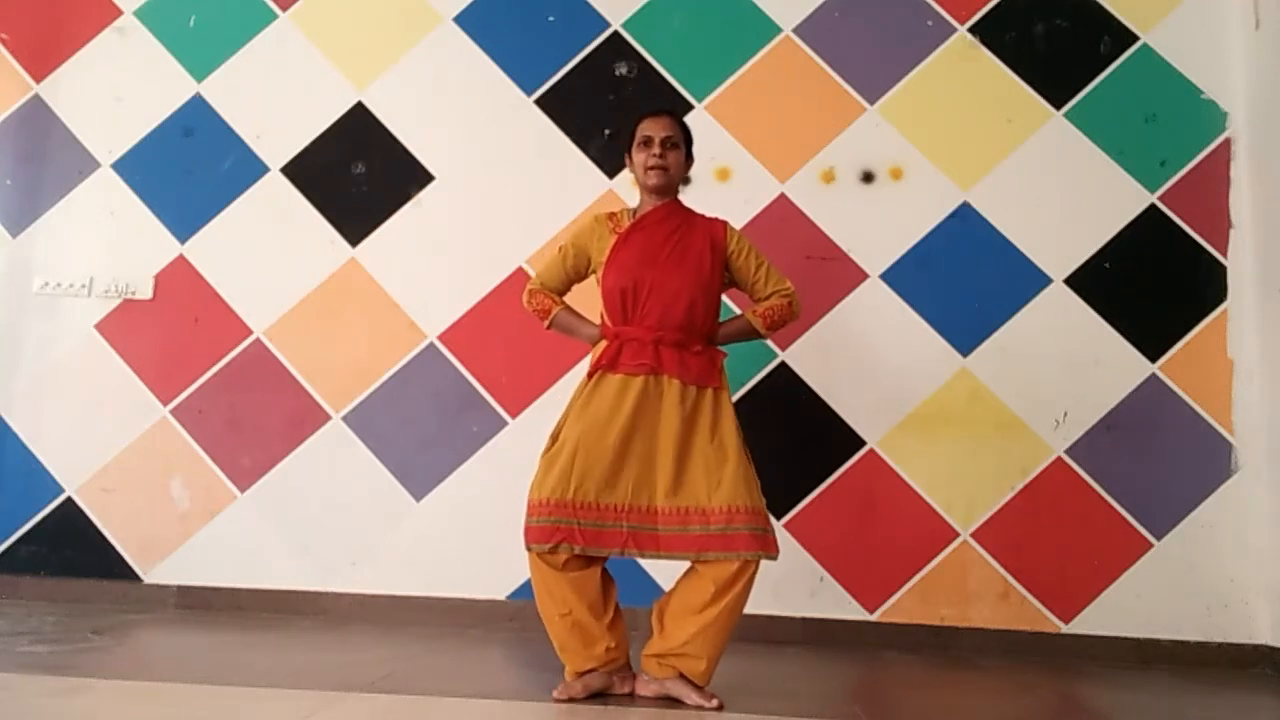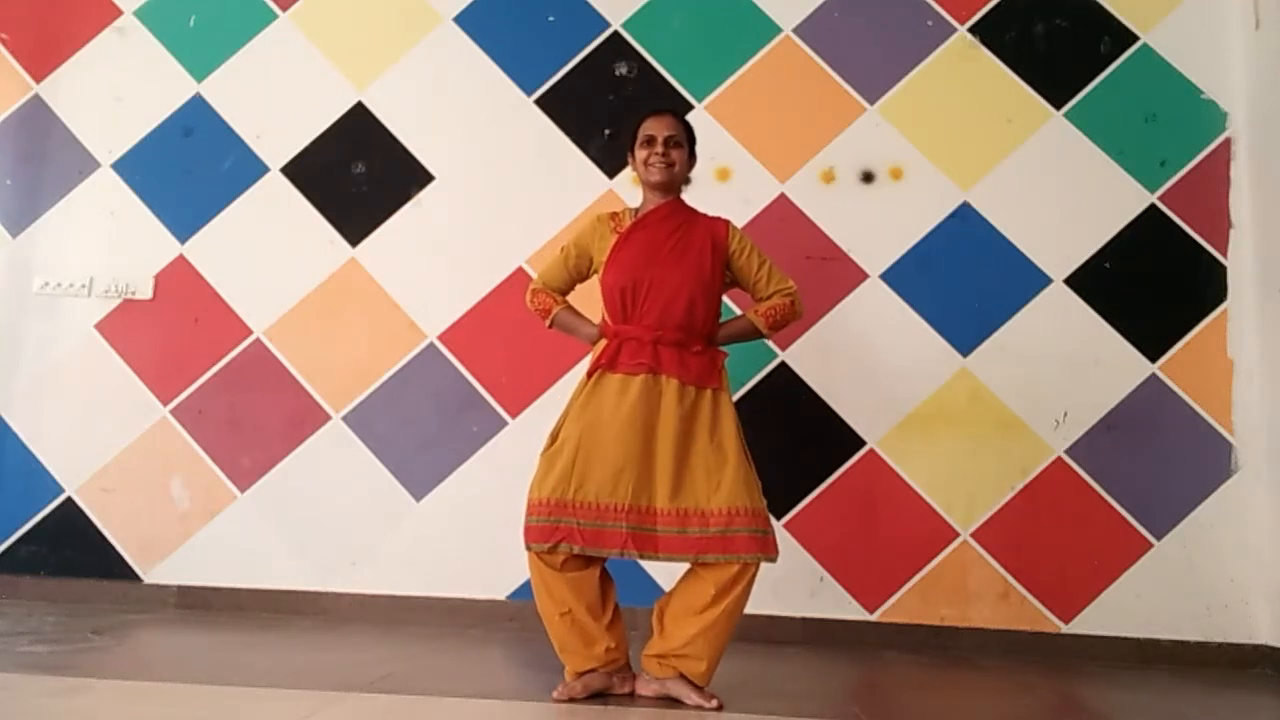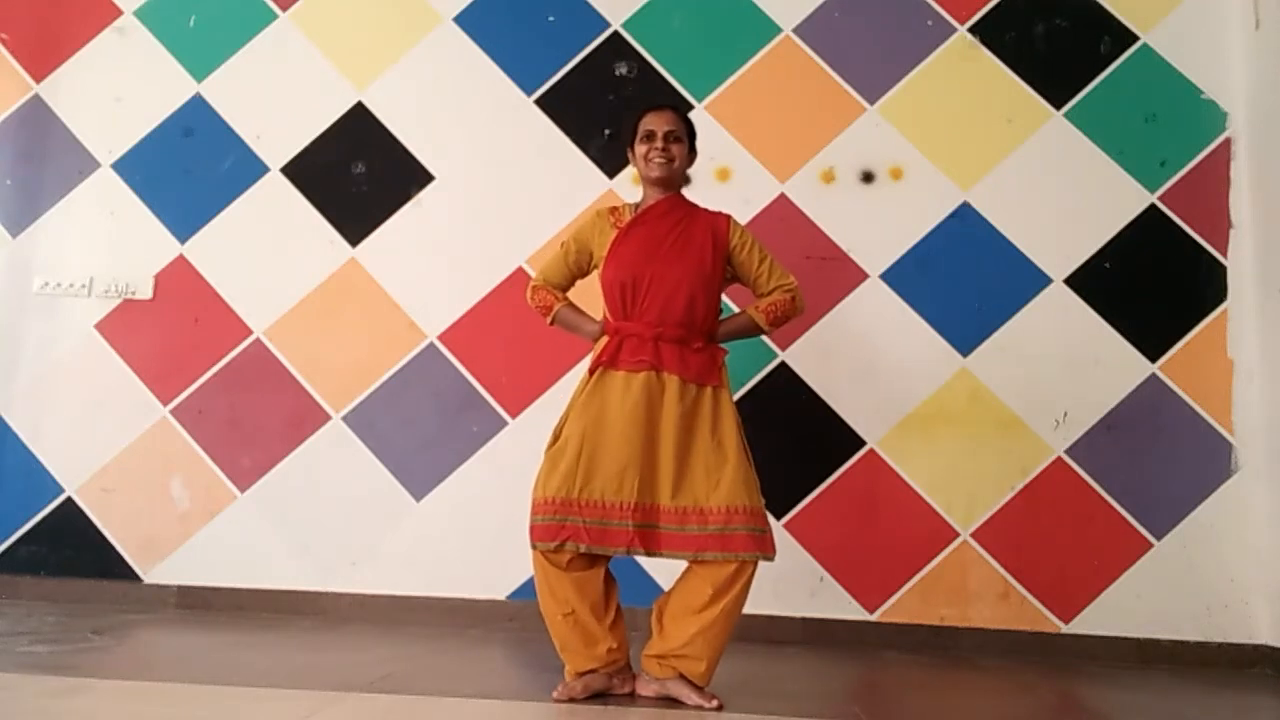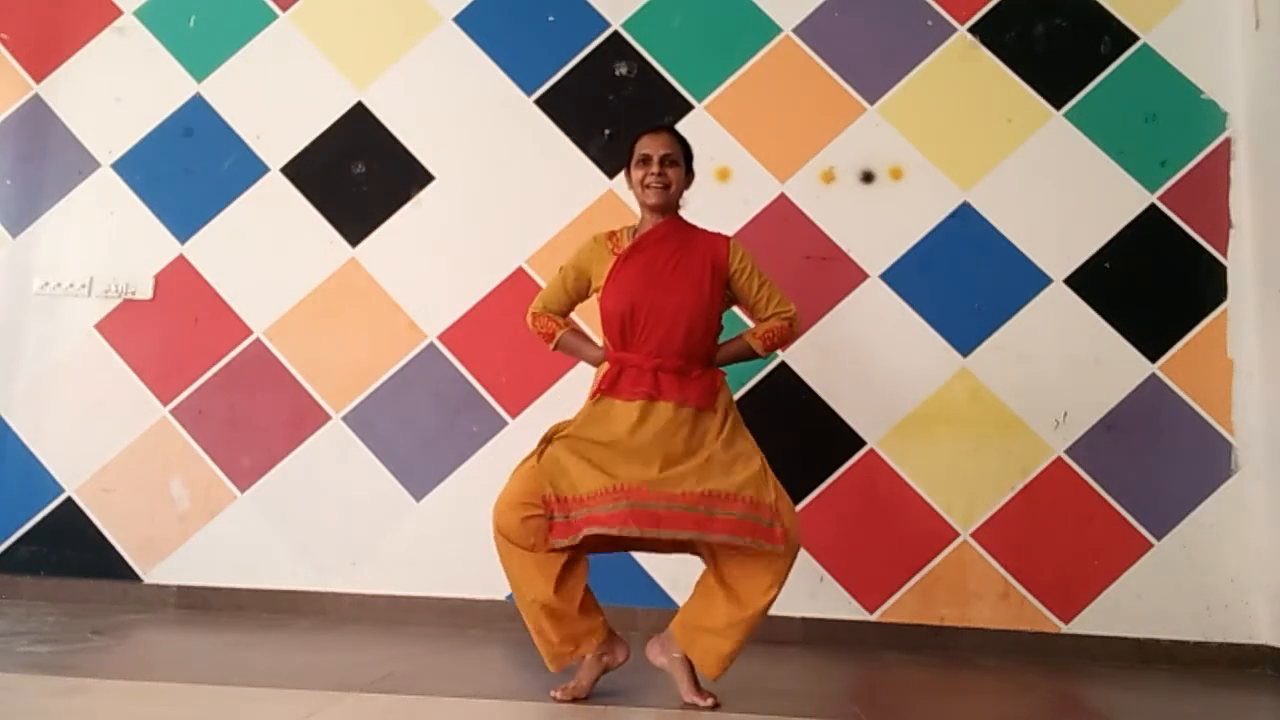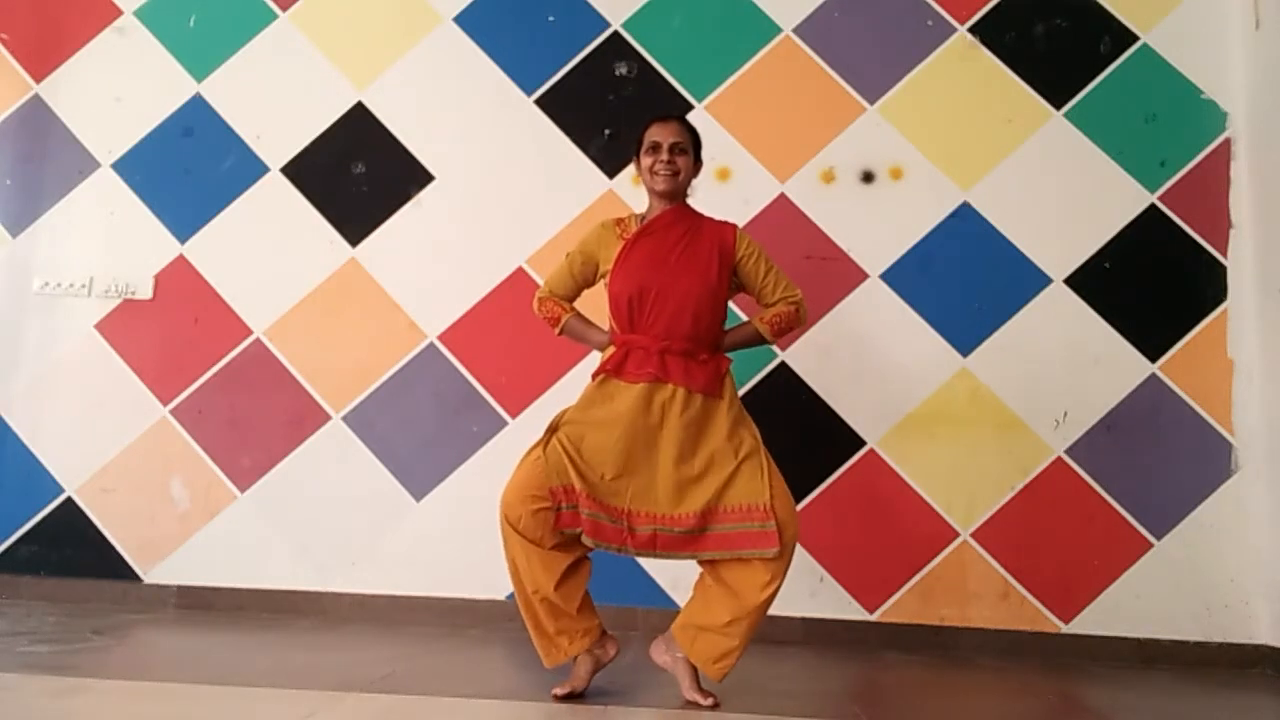
dt=0.5s
person 1, frame 1
left shoulder: (716, 235)
right shoulder: (602, 231)
left elbow: (782, 299)
right elbow: (537, 292)
left wrist: (713, 334)
right wrist: (597, 334)
left hip: (694, 402)
right hip: (615, 394)
left knee: (735, 540)
right knee: (553, 528)
left ankle: (669, 666)
right ankle: (601, 662)
person 1, frame 2
left shoulder: (718, 235)
right shoulder: (605, 230)
left elbow: (784, 299)
right elbow: (540, 292)
left wrist: (713, 335)
right wrist: (598, 334)
left hip: (693, 402)
right hip: (614, 395)
left knee: (735, 538)
right knee: (554, 526)
left ankle: (670, 666)
right ankle: (600, 663)
person 1, frame 3
left shoulder: (719, 229)
right shoulder: (604, 225)
left elbow: (785, 295)
right elbow: (541, 288)
left wrist: (716, 331)
right wrist: (599, 331)
left hip: (693, 398)
right hip: (615, 393)
left knee: (729, 538)
right knee: (563, 528)
left ankle: (671, 668)
right ankle: (600, 664)
person 1, frame 4
left shoulder: (720, 252)
right shoulder: (601, 251)
left elbow: (782, 319)
right elbow: (541, 313)
left wrist: (713, 355)
right wrist: (599, 358)
left hip: (700, 427)
right hip: (615, 421)
left knee: (772, 542)
right knee: (516, 515)
left ankle: (680, 644)
right ankle: (595, 644)
person 1, frame 5
left shoulder: (726, 239)
right shoulder: (609, 237)
left elbow: (789, 306)
right elbow: (548, 299)
left wrist: (719, 341)
right wrist: (605, 340)
left hip: (702, 409)
right hip: (620, 402)
left knee: (770, 530)
right knee: (525, 504)
left ankle: (684, 646)
right ankle: (585, 641)
